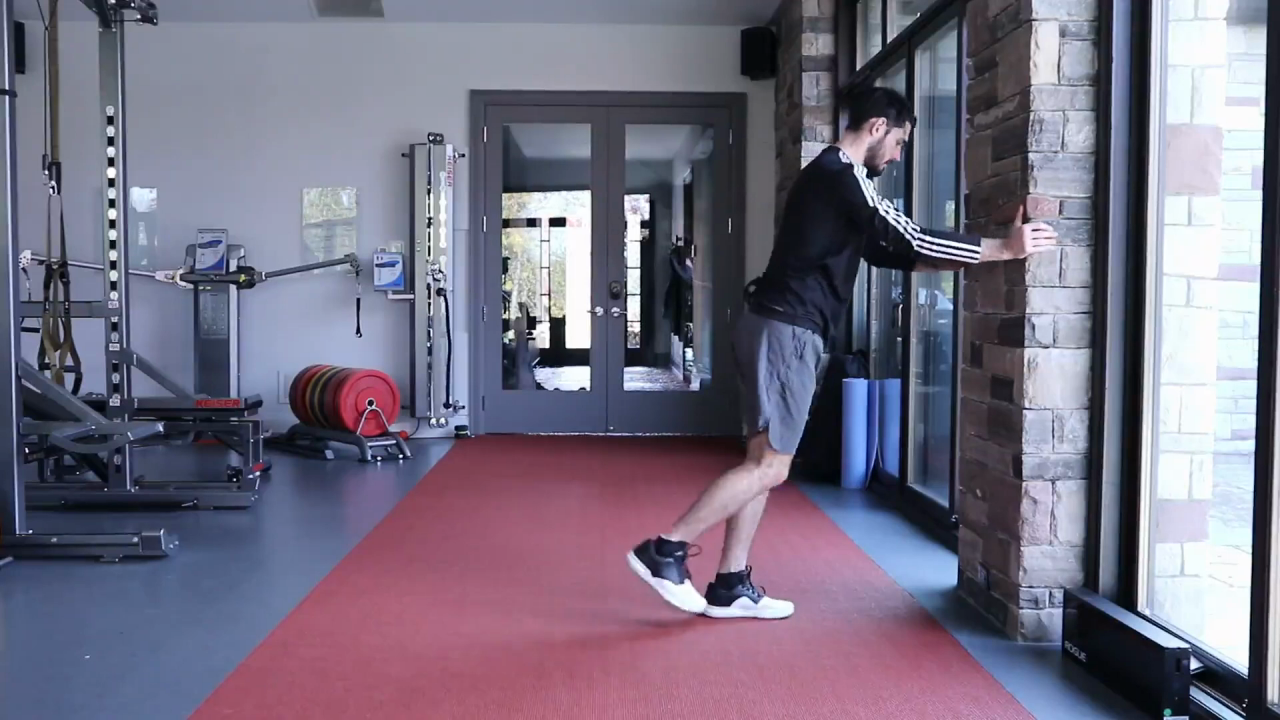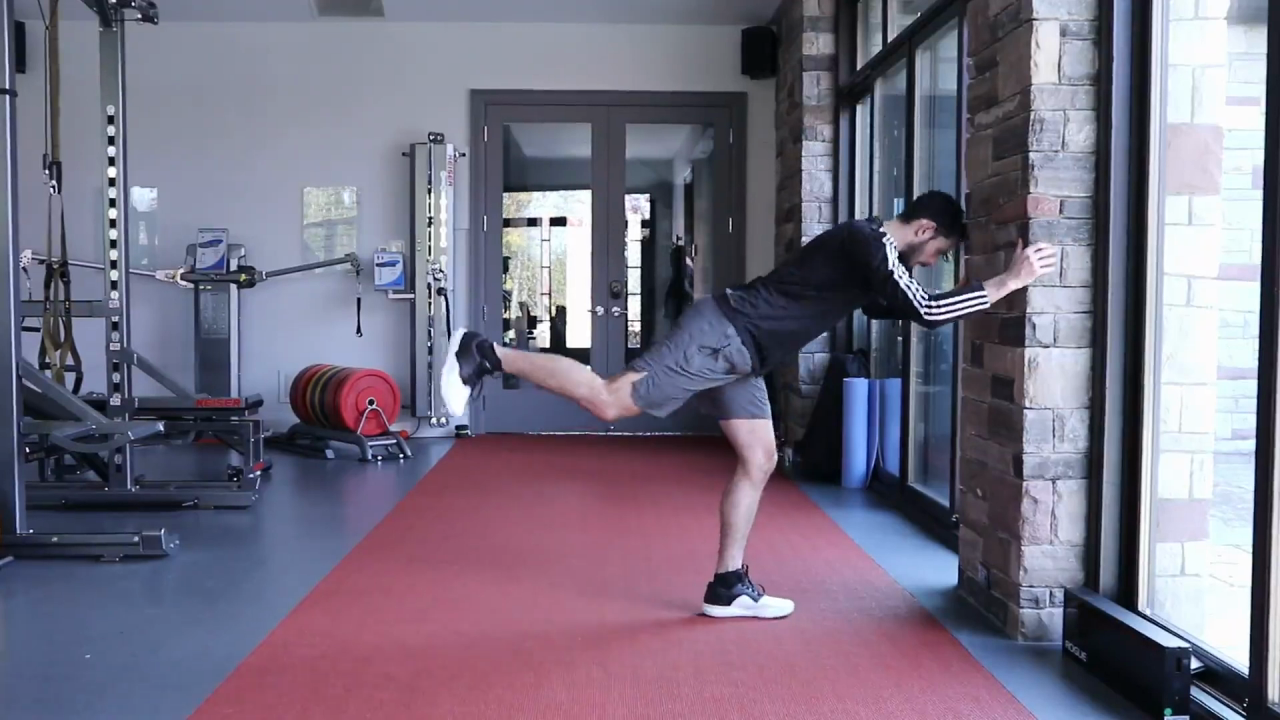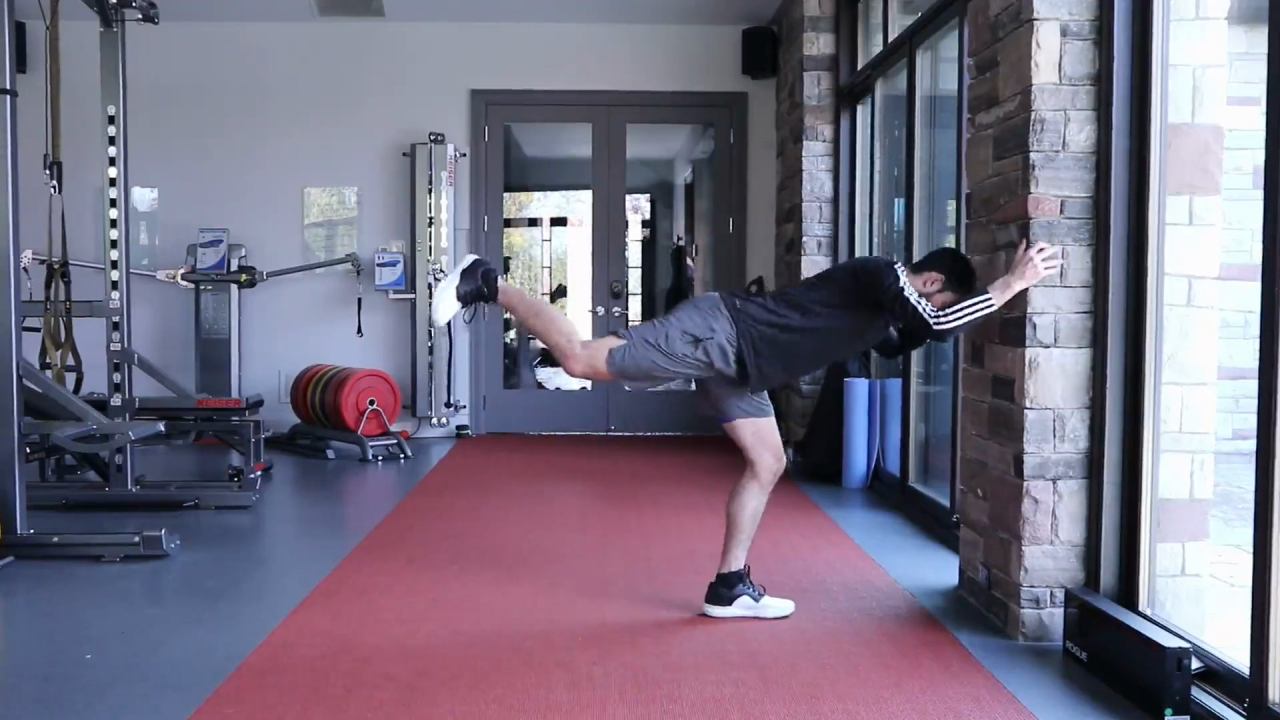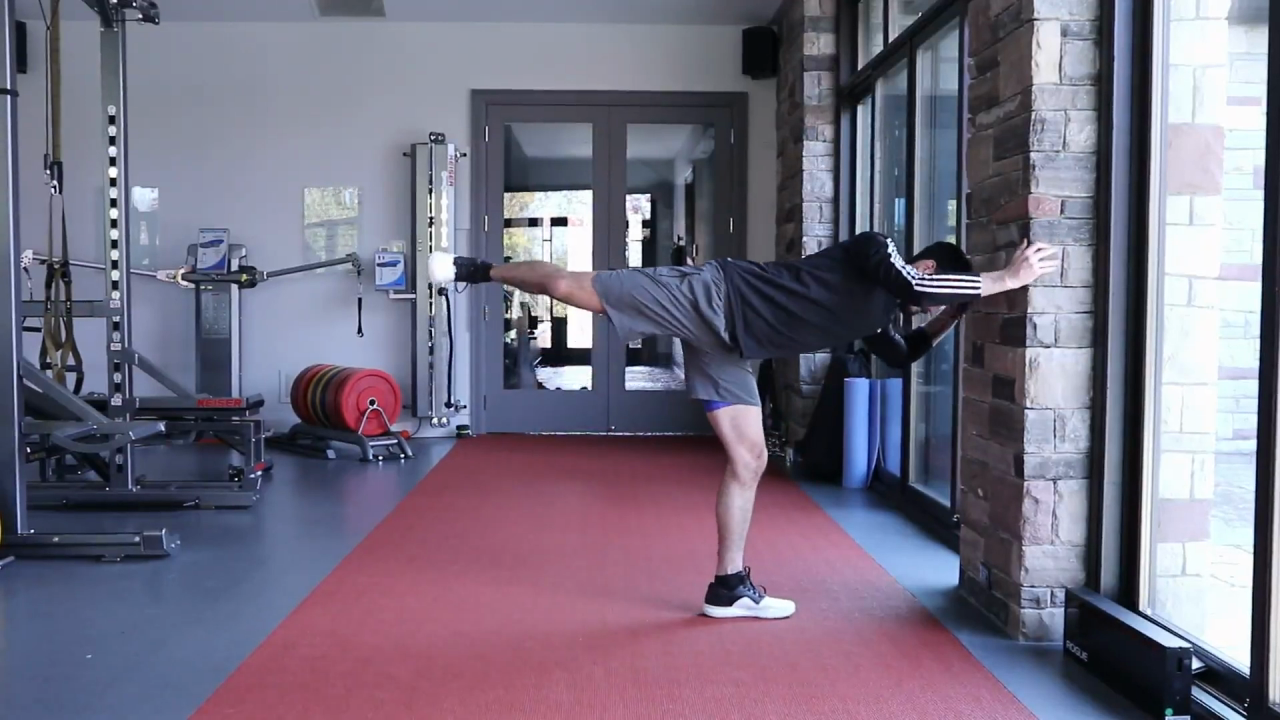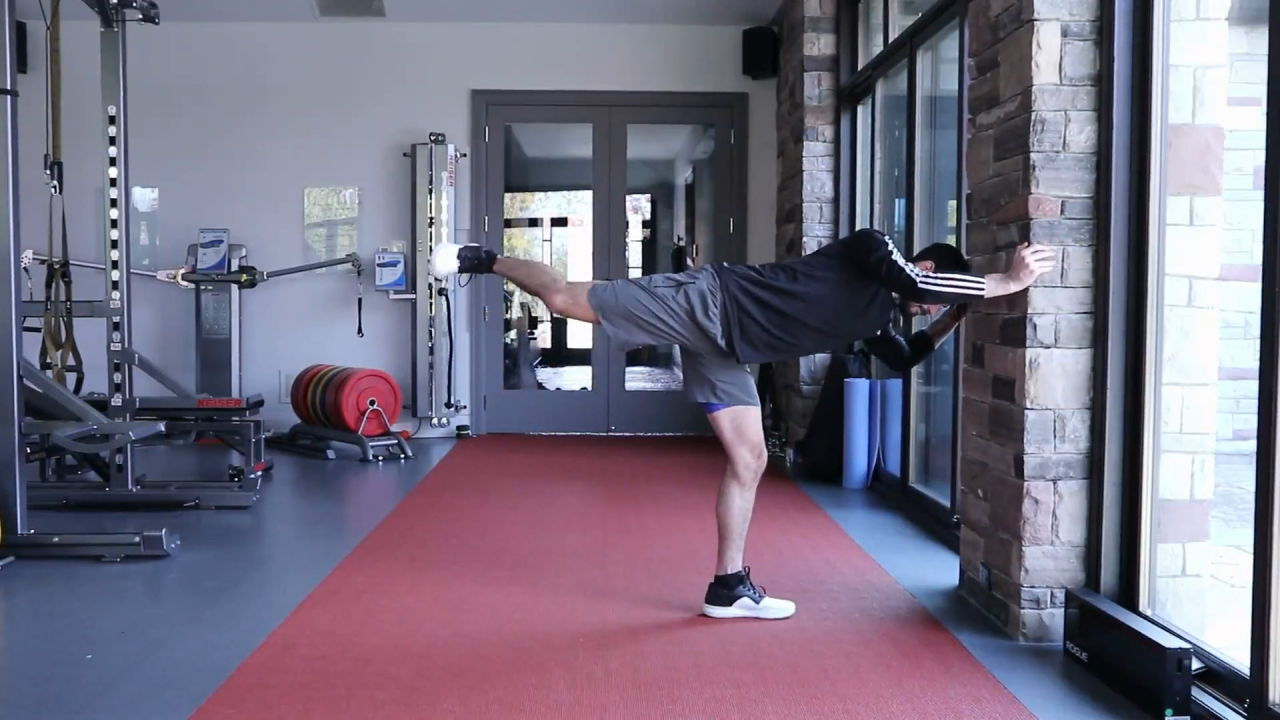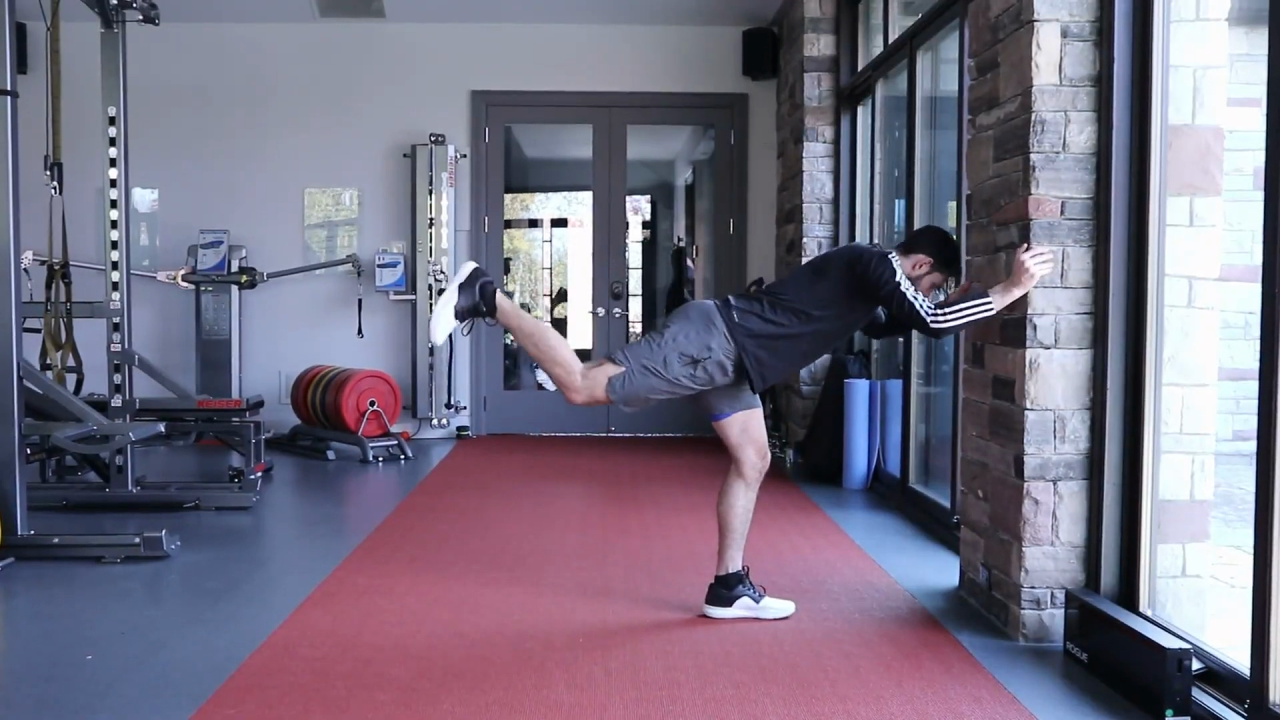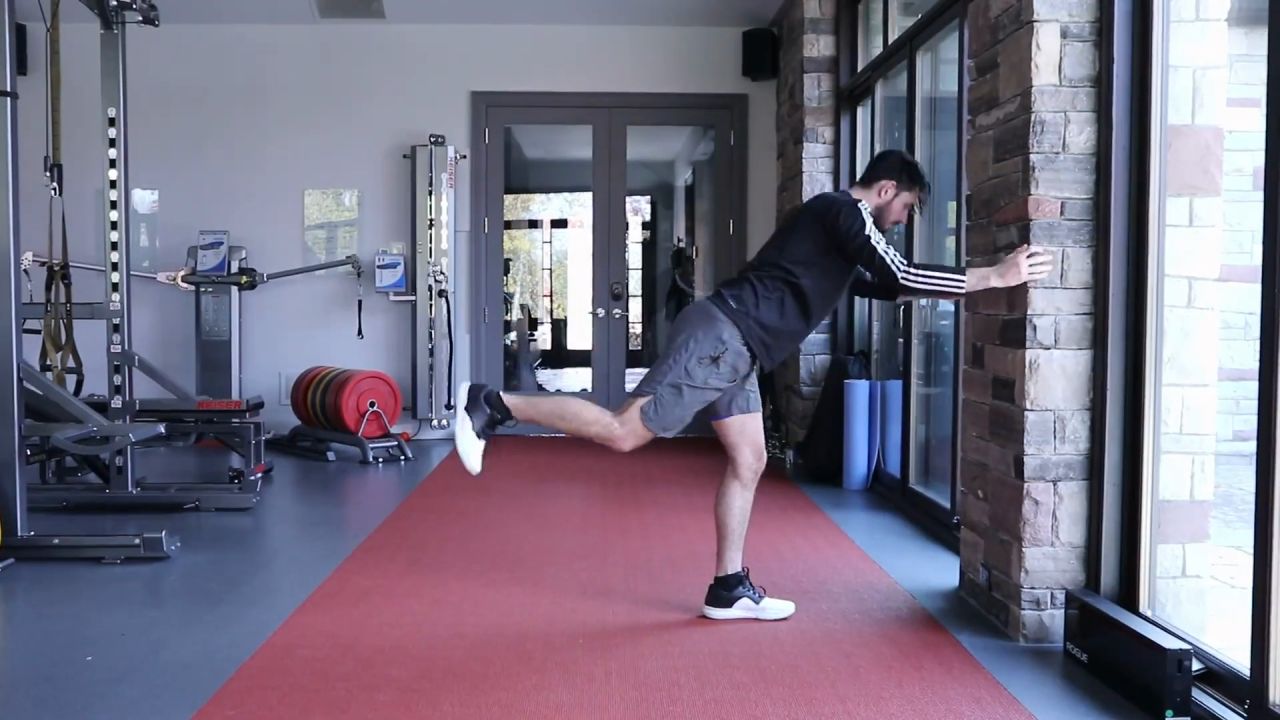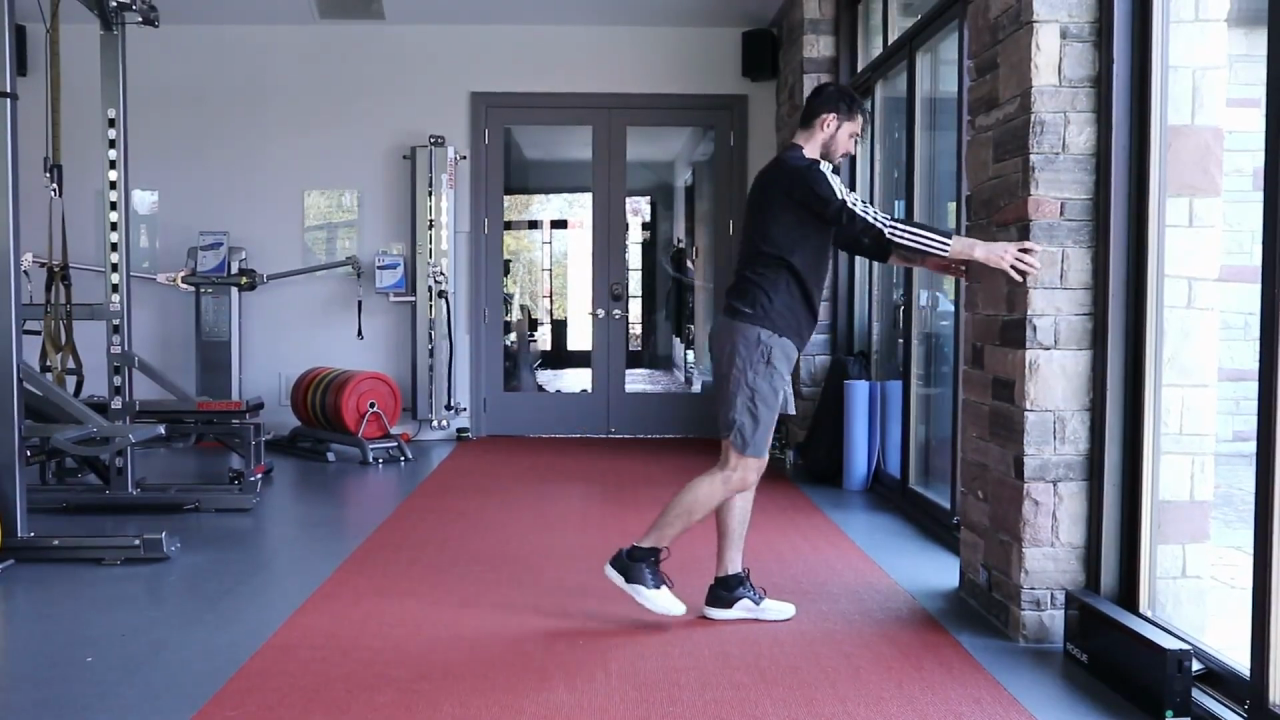
dt=0.5s
person 1, frame 1
left shoulder: (833, 176)
right shoulder: (840, 175)
left elbow: (886, 251)
right elbow: (910, 238)
left wrist: (964, 256)
right wrist: (1004, 247)
left hip: (788, 332)
right hip: (786, 332)
left knee: (764, 461)
right knee: (769, 464)
left ankle: (728, 587)
right ankle: (667, 549)
person 1, frame 2
left shoulder: (868, 248)
right shoulder: (871, 242)
left elbow: (893, 306)
right elbow: (923, 309)
left wrist: (978, 292)
right wrist: (1009, 280)
left hip: (735, 349)
right hip: (719, 337)
left knee: (759, 461)
right knee: (609, 400)
left ankle: (727, 585)
right ankle: (485, 355)
person 1, frame 3
left shoulder: (884, 309)
right shoulder: (885, 274)
left elbow: (908, 338)
right elbow: (936, 324)
right wrist: (1014, 282)
left hip: (730, 361)
right hip: (711, 334)
left knee: (768, 463)
right knee: (580, 357)
left ankle: (729, 586)
right ankle: (488, 285)
person 1, frame 4
left shoulder: (878, 307)
right shoulder: (874, 250)
left elbow: (903, 354)
right elbow: (919, 288)
left wrist: (950, 319)
right wrist: (1008, 279)
left hip: (725, 343)
right hip: (709, 296)
left knee: (749, 460)
right knee: (571, 287)
left ankle: (729, 587)
right ankle: (481, 269)
person 1, frame 5
left shoulder: (877, 309)
right shoulder: (873, 246)
left elbow: (905, 356)
right elbow: (924, 285)
left wrist: (956, 317)
right wrist: (1008, 282)
left hip: (724, 345)
right hip: (704, 303)
left knee: (749, 460)
right knee: (566, 297)
left ankle: (730, 587)
right ankle: (486, 260)
person 1, frame 6
left shoulder: (866, 285)
right shoulder: (874, 263)
left elbow: (892, 324)
right elbow: (931, 322)
left wrist: (952, 306)
right wrist: (1009, 290)
left hip: (724, 357)
right hip: (711, 342)
left knee: (752, 460)
right knee: (580, 385)
left ankle: (729, 587)
right ankle: (485, 296)
person 1, frame 7
left shoulder: (834, 218)
right shoulder: (844, 210)
left elbow: (871, 283)
right elbow: (897, 274)
left wrist: (950, 285)
right wrist: (994, 275)
left hip: (735, 345)
right hip: (721, 336)
left knee: (748, 462)
right knee: (627, 431)
left ankle: (728, 587)
right ankle: (494, 406)
person 1, frame 8
left shoulder: (795, 175)
right shoulder: (800, 172)
left elbow: (856, 238)
right elbow: (879, 226)
left wrist: (929, 261)
right wrist: (978, 250)
left hip: (765, 334)
right hip: (759, 334)
left knee: (747, 468)
right knee: (740, 470)
left ankle: (729, 588)
right ankle: (638, 559)
